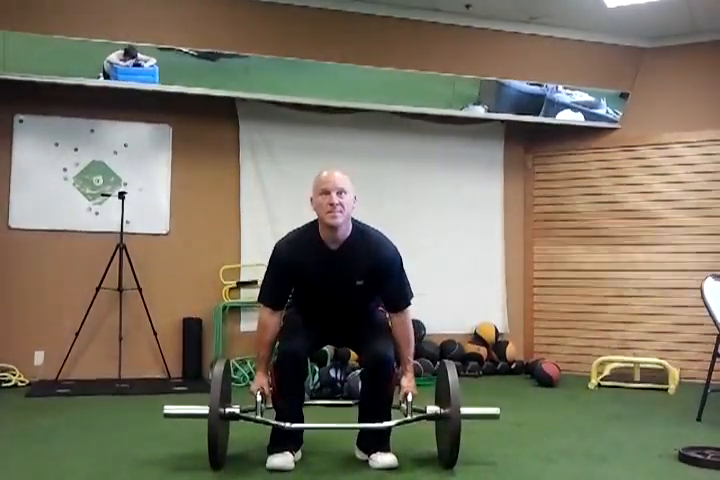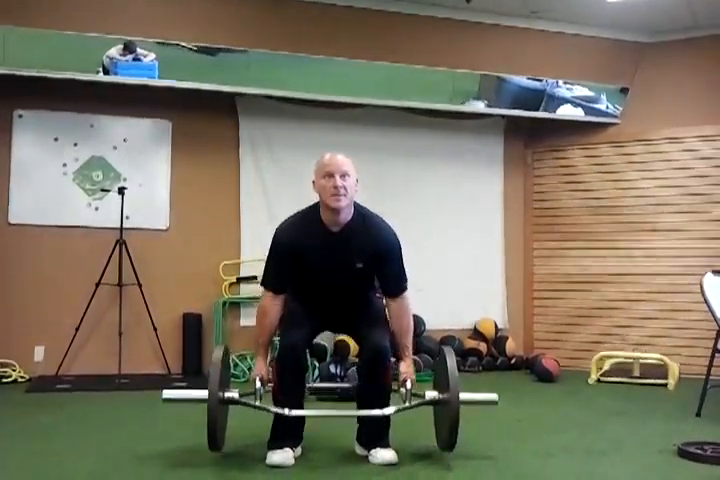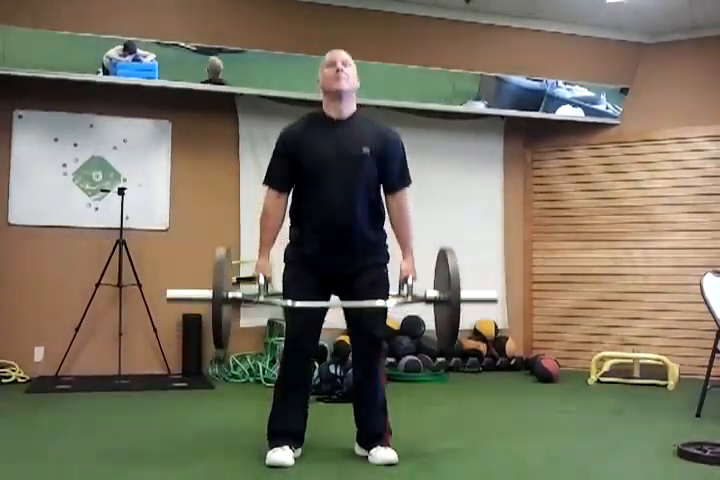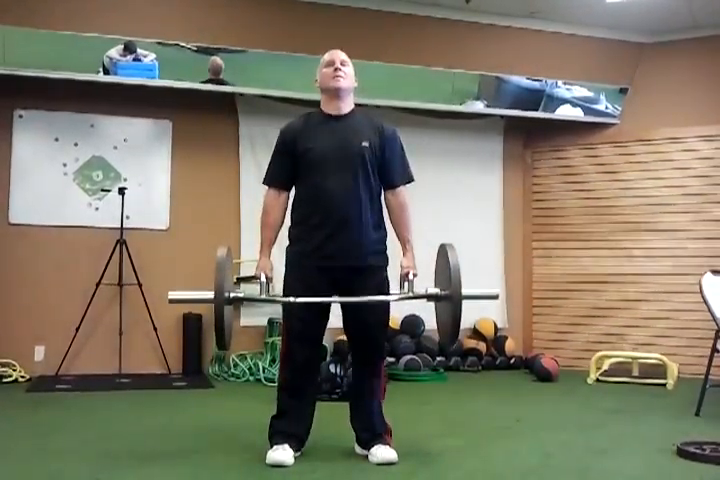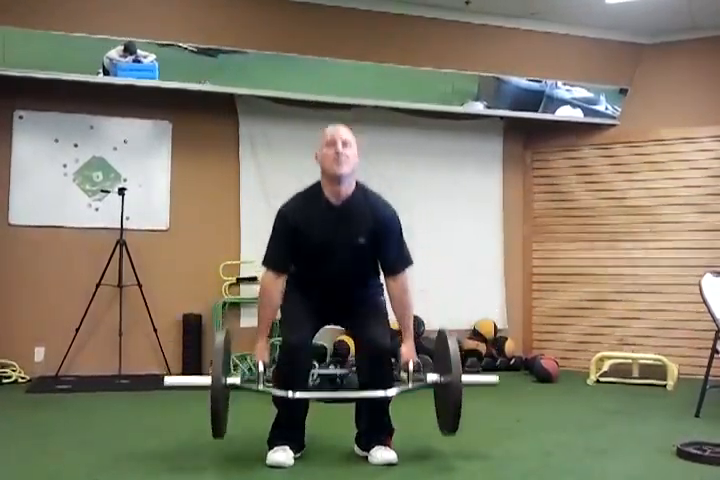
dt=0.5s
person 1, frame 1
left shoulder: (380, 249)
right shoulder: (289, 249)
left elbow: (399, 312)
right elbow: (271, 311)
left wrist: (408, 371)
right wrist: (261, 371)
left hip: (363, 318)
right hip: (307, 317)
left knee: (382, 357)
right knee: (289, 353)
left ankle: (373, 443)
right ankle: (286, 443)
person 1, frame 2
left shoulder: (379, 234)
right shoulder: (291, 233)
left elbow: (397, 298)
right elbow: (272, 297)
left wrist: (406, 358)
right wrist: (260, 357)
left hip: (360, 304)
right hip: (306, 303)
left knee: (378, 349)
right knee: (290, 347)
left ankle: (373, 439)
right ankle: (286, 439)
person 1, frame 3
left shoulder: (382, 136)
right shoulder: (296, 135)
left elbow: (397, 197)
right elbow: (276, 197)
left wrist: (407, 254)
right wrist: (264, 255)
left hip: (366, 261)
right hip: (307, 261)
left knee: (369, 348)
right knee: (298, 347)
left ankle: (373, 439)
right ankle: (285, 439)
person 1, frame 4
left shoulder: (380, 132)
right shoulder: (296, 132)
left elbow: (396, 194)
right elbow: (276, 196)
left wrist: (407, 251)
right wrist: (264, 254)
left hip: (367, 259)
right hip: (307, 259)
left knee: (369, 349)
right knee: (300, 350)
left ankle: (372, 436)
right ankle: (286, 438)
person 1, frame 5
left shoulder: (380, 213)
right shoulder: (294, 212)
left elbow: (397, 279)
right elbow: (274, 277)
left wrist: (408, 340)
right wrist: (261, 341)
left hip: (362, 296)
right hip: (306, 295)
left knee: (379, 349)
right knee: (294, 347)
left ankle: (373, 439)
right ankle: (286, 440)
